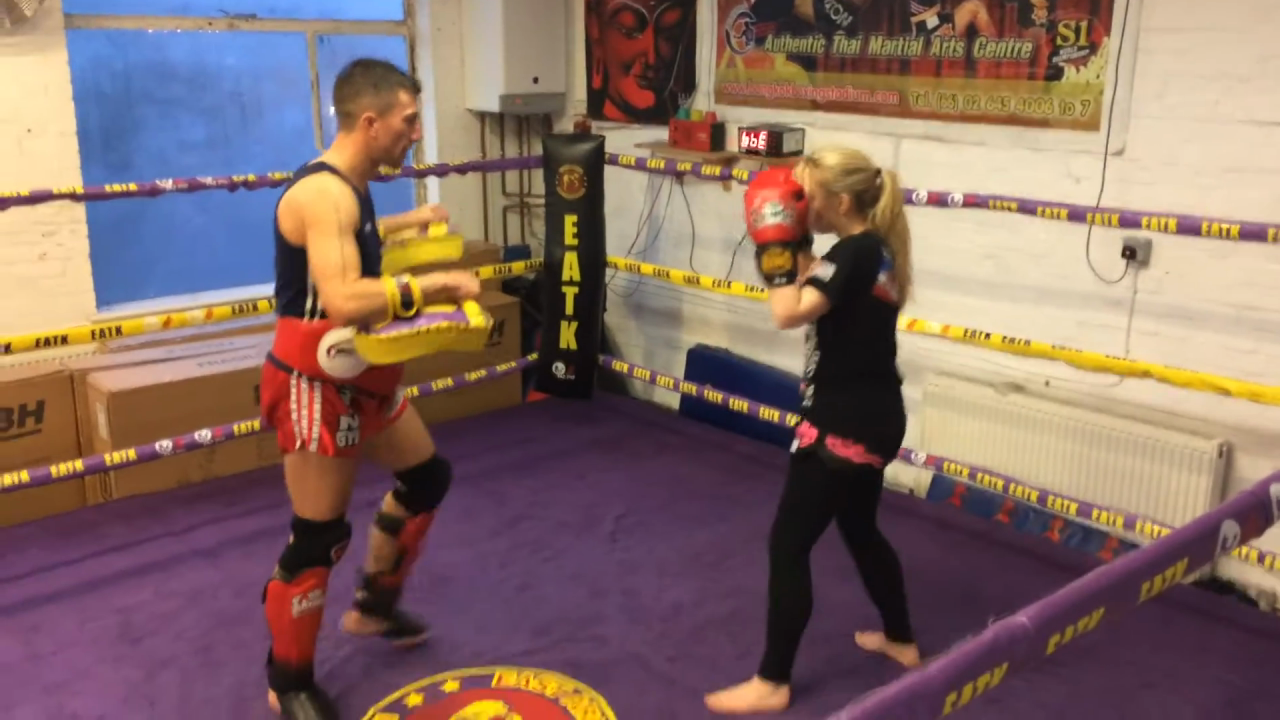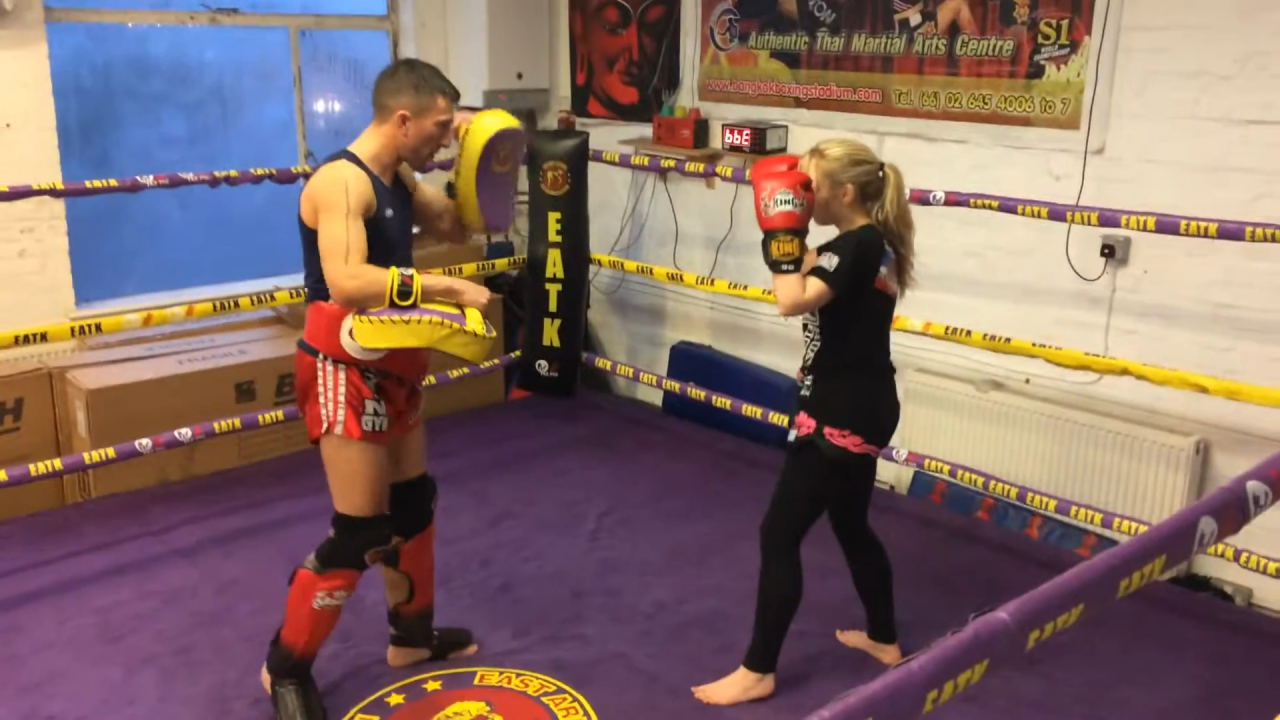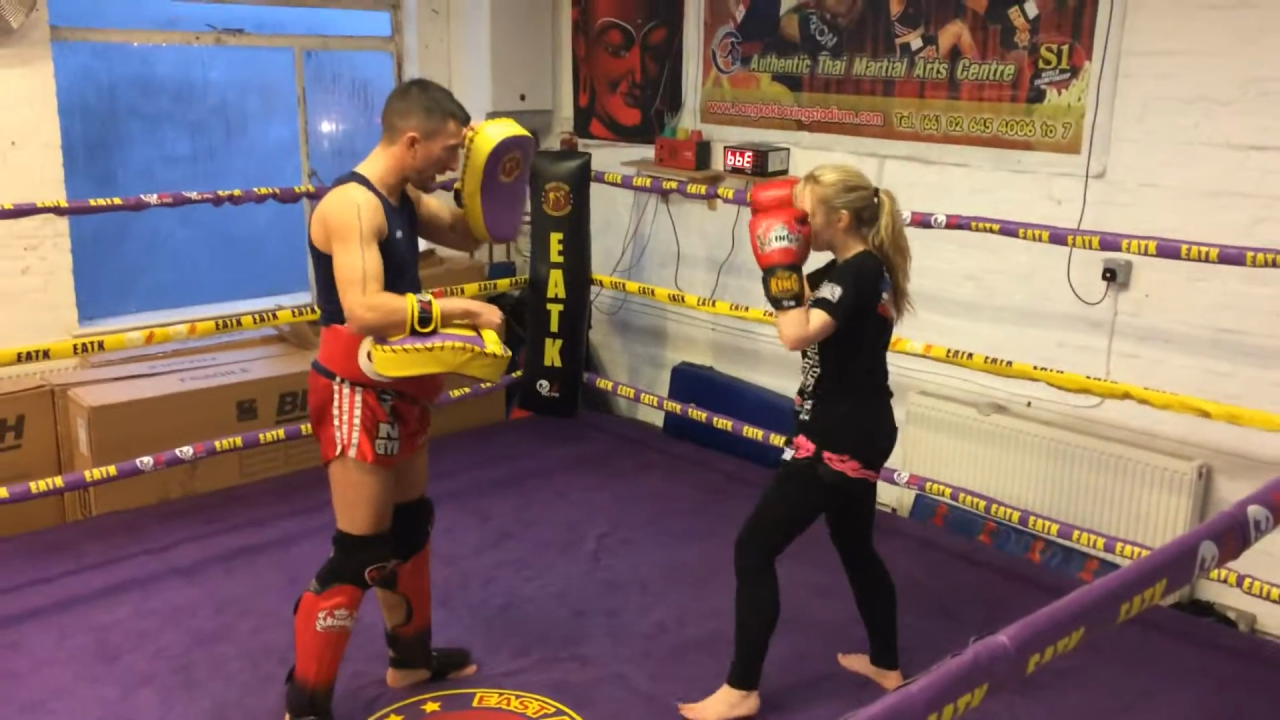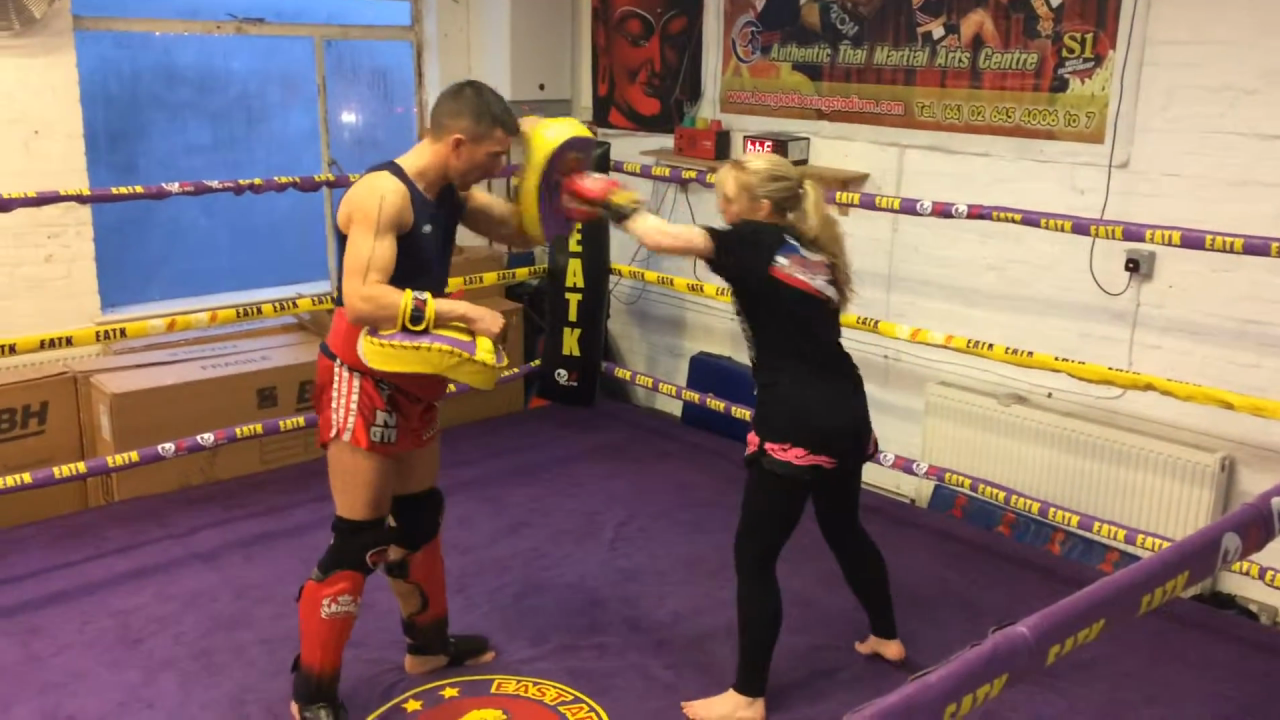
dt=0.4s
person 1, frame 1
left shoulder: (348, 185)
right shoulder: (323, 194)
right elbow: (345, 300)
left wrist: (403, 226)
right wrist: (441, 284)
left hip: (361, 374)
right hip: (315, 384)
left knee: (426, 476)
right knee: (318, 537)
left ankle: (374, 602)
person 1, frame 2
left shoulder: (397, 178)
right shoulder: (342, 180)
left elbow: (456, 227)
right elbow: (346, 282)
right wrist: (450, 286)
left hip: (390, 368)
right hip: (344, 374)
left knee: (413, 503)
right knee: (360, 534)
left ankle: (412, 634)
person 1, frame 3
left shoulder: (401, 196)
right shoulder: (351, 205)
left elbow: (466, 236)
right elbow: (364, 312)
right wrist: (461, 309)
left hip: (398, 390)
right hip: (357, 394)
left knee: (409, 526)
right knee: (358, 554)
left ankle: (411, 654)
person 1, frame 4
left shoulder: (448, 190)
right shoulder: (381, 193)
left elbow: (516, 231)
right elbow: (363, 298)
right wrist: (460, 312)
left hip: (411, 382)
right hip: (362, 383)
left knee: (420, 514)
right knee: (360, 542)
left ankle: (428, 642)
person 2, frame 1
left shoulder: (853, 255)
right shoulder: (873, 249)
left elbow: (788, 313)
right elbow: (815, 284)
left wrist: (774, 243)
right wrist: (792, 241)
left hip: (844, 424)
right hip: (873, 418)
left knee: (788, 544)
right knee: (860, 528)
right ankle: (900, 640)
person 2, frame 2
left shoulder: (858, 248)
right shoulder: (871, 243)
left elbow: (793, 299)
right elbow: (811, 275)
left wrist: (780, 229)
right wrist: (789, 228)
left hip: (840, 415)
right hip: (863, 409)
left knee: (779, 535)
right knee: (851, 525)
left ankle: (757, 672)
right ankle: (882, 639)
person 2, frame 3
left shoulder: (857, 274)
right shoulder: (860, 267)
left elbow: (796, 334)
right elbow: (811, 305)
left wrist: (779, 264)
right wrist: (788, 252)
left hip: (836, 440)
right hip: (860, 434)
left knee: (754, 550)
right knee: (856, 547)
right ankle: (885, 663)
person 2, frame 4
left shoulder: (756, 242)
right shoulder: (814, 249)
left elbow: (666, 236)
left wrist: (610, 199)
left hip: (794, 430)
right hip: (846, 417)
left knee: (755, 555)
right knee: (845, 529)
right ankle: (885, 637)
